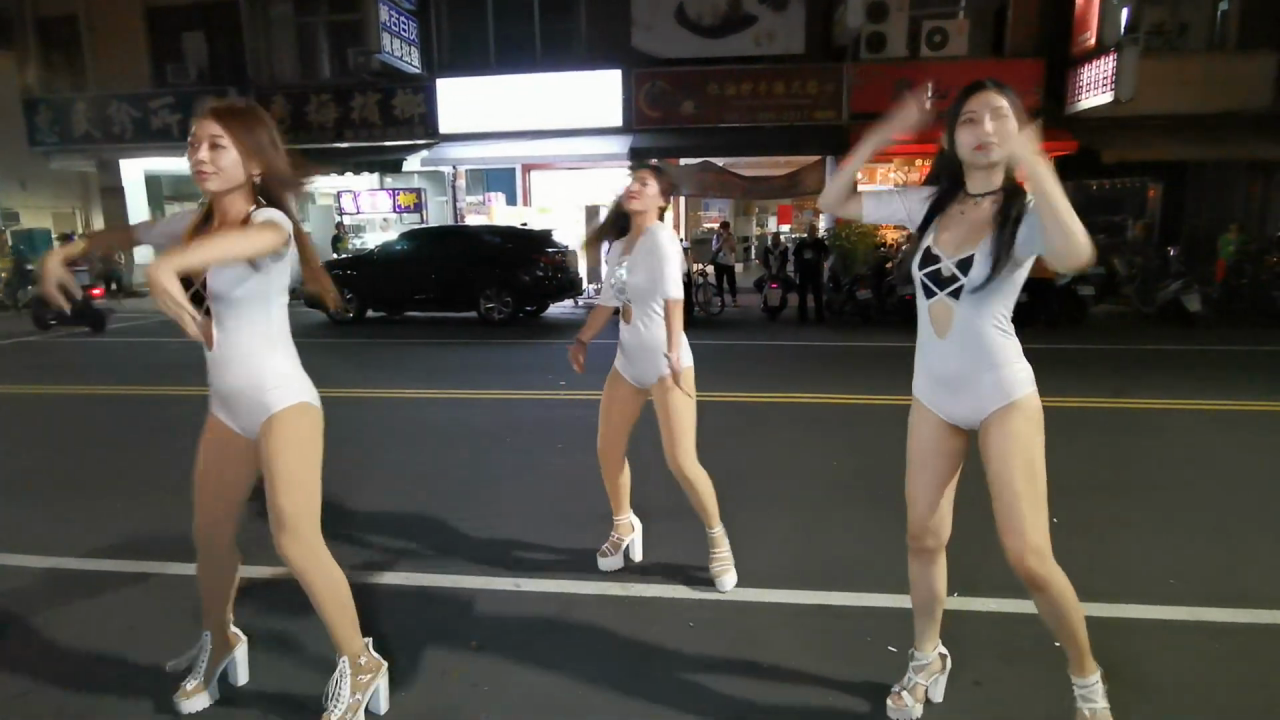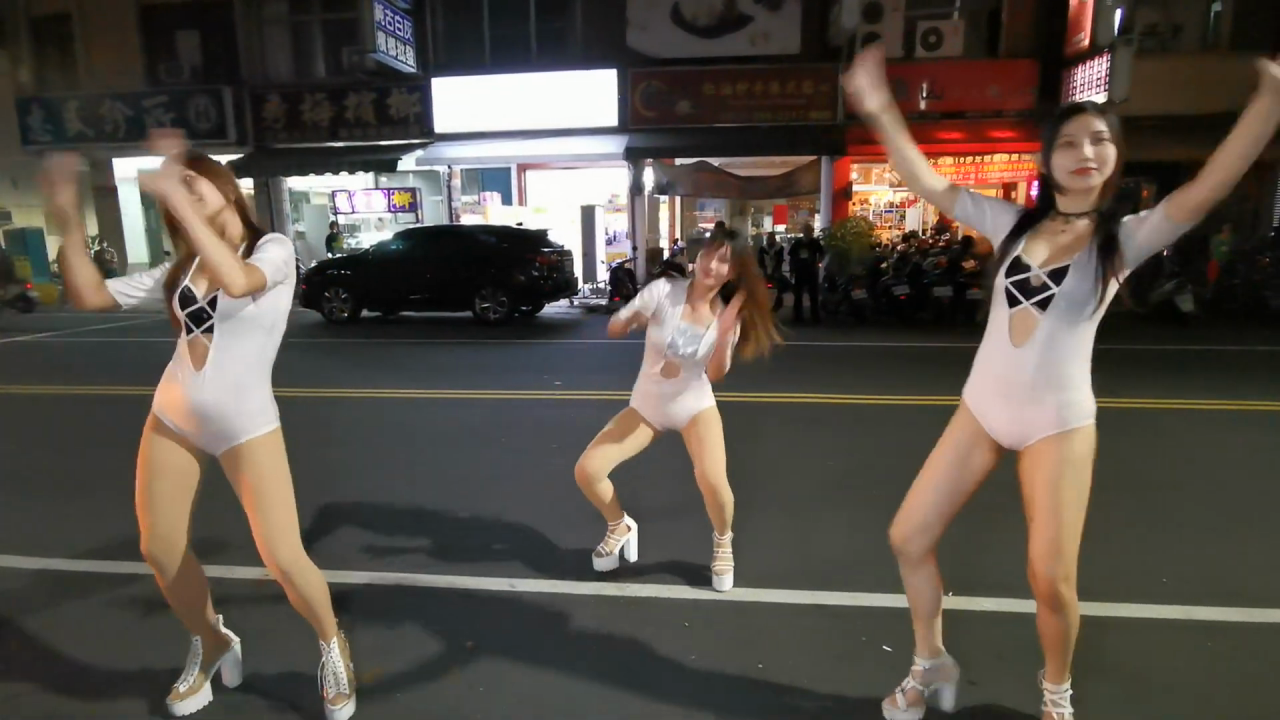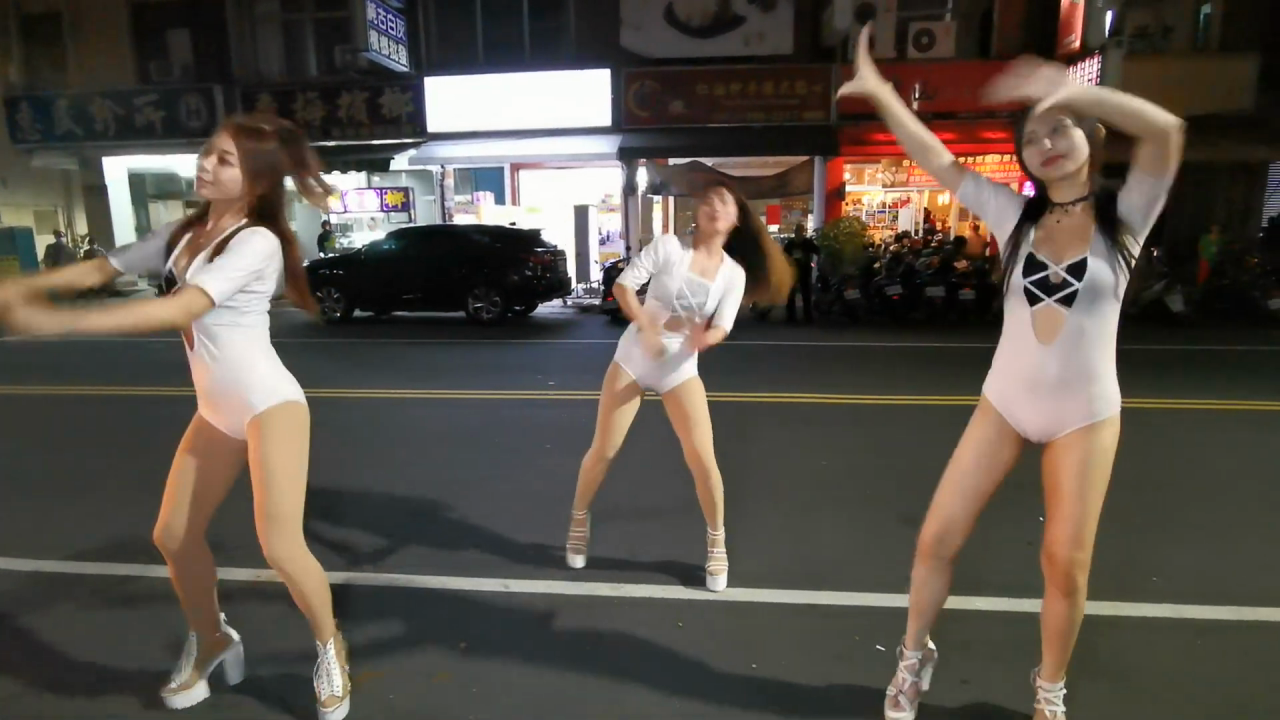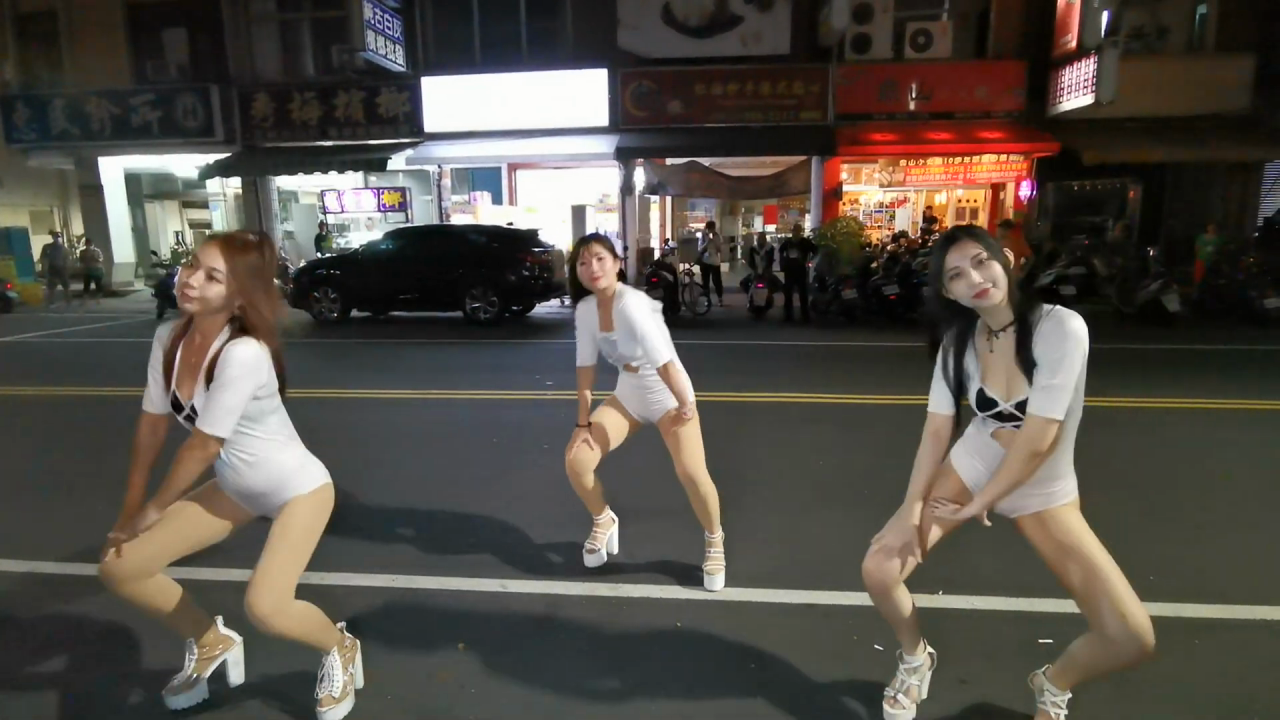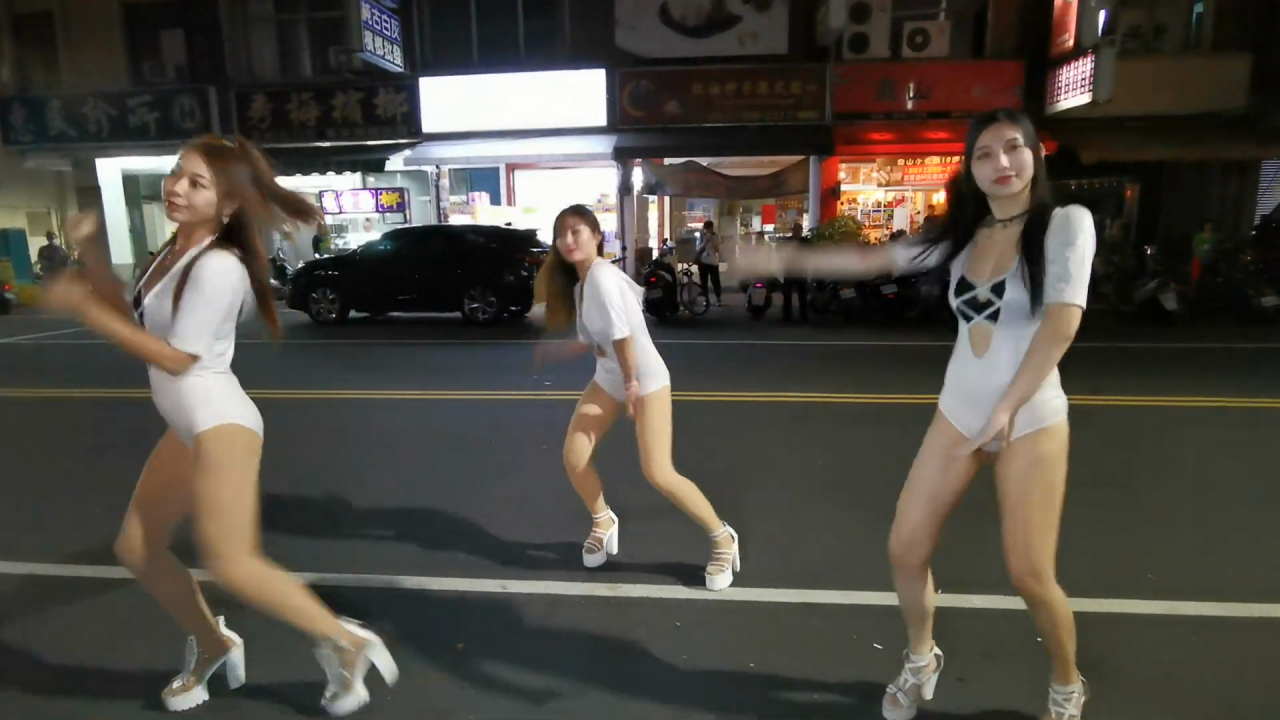
dt=0.5s
person 1, frame 1
left shoulder: (1031, 209)
right shoulder: (929, 204)
left elbow: (1074, 257)
right elbow: (836, 200)
left wrist: (1034, 163)
right wrist: (878, 137)
left hip: (1003, 399)
right hip: (933, 397)
left knee: (1028, 560)
right knee: (925, 538)
right ankle: (928, 661)
person 1, frame 2
left shoulder: (1127, 236)
right shoulder: (1014, 221)
left elbow: (1205, 190)
right elbow: (931, 188)
right wrist: (881, 111)
left hip: (1059, 423)
right hip: (983, 409)
left knee: (1051, 581)
right knee: (909, 537)
right ankle: (929, 664)
person 1, frame 3
left shoulder: (1126, 214)
right shoulder: (1016, 215)
left elbow: (1166, 133)
right elbow: (937, 160)
left wrist: (1063, 95)
right wrist: (877, 89)
left hip: (1085, 413)
right hip: (1006, 403)
left knee: (1064, 567)
right knee: (939, 539)
right ankle: (913, 656)
person 1, frame 4
left shoulder: (1061, 327)
right shoulder: (957, 342)
left elbow: (1039, 436)
right elbow: (937, 431)
left wrist: (981, 502)
right wrist: (910, 508)
left hip: (1046, 496)
right hip: (970, 470)
left knee: (1133, 637)
right knee: (878, 568)
right ankle: (914, 660)
person 1, frame 5
left shoulder: (1068, 224)
right shoulder: (956, 236)
left elbow: (1060, 326)
right elbow: (869, 258)
left wrist: (1005, 409)
right wrist: (783, 259)
left hip: (1030, 420)
right hip: (959, 411)
left knee: (1030, 575)
right knee: (905, 550)
right ankle: (921, 659)
person 2, frame 1
left shoulder: (269, 220)
right shoulder: (194, 223)
left elbow: (267, 240)
right elbow: (124, 236)
left wrist: (171, 264)
right wrist: (61, 256)
left hip: (285, 402)
right hip: (227, 408)
left knee: (297, 544)
right knee: (212, 537)
left ankle: (361, 666)
right ankle: (220, 645)
person 2, frame 2
left shoulder: (274, 248)
right shoulder: (181, 265)
left elbow: (238, 283)
right elbow: (93, 295)
left wrist: (177, 199)
right wrist: (69, 218)
left hip: (249, 428)
right hip: (173, 420)
left knee: (284, 559)
right knee: (161, 551)
left ankle: (332, 647)
right ankle: (211, 646)
person 2, frame 3
left shoulder: (257, 242)
right shoulder: (185, 232)
left elbow: (176, 310)
right elbow: (102, 267)
left wrist: (59, 320)
left hip: (272, 406)
right hip: (216, 415)
left knee: (280, 546)
right knee: (176, 539)
left ankle: (331, 648)
right ankle: (212, 640)
person 2, frame 4
left shoulder: (242, 355)
right shoulder: (169, 338)
left elbow: (204, 445)
right elbow: (152, 425)
left wrist: (151, 511)
right wrist: (131, 507)
left hip: (299, 490)
right hip: (237, 490)
left knee: (265, 606)
right knee: (119, 568)
left ankle: (339, 648)
right ankle: (211, 643)
person 2, frame 5
left shoulder: (217, 265)
right shoulder: (178, 251)
left elbow: (175, 358)
right elbow: (136, 318)
left wrist: (87, 308)
right wrist: (87, 276)
left hip: (221, 427)
right hip: (185, 428)
left knee: (235, 567)
right knee: (138, 550)
left ankle: (348, 643)
right ankle: (211, 644)
person 3, frame 1
left shoulder: (662, 238)
right shoulder: (617, 246)
left elbow: (673, 298)
left wrist: (672, 356)
right wrist: (581, 341)
left hip: (671, 365)
right hip: (627, 365)
left knee: (681, 462)
right knee: (608, 451)
left ankle: (718, 540)
right ankle: (624, 526)
person 3, frame 2
left shoulder: (728, 319)
right shoulder: (662, 291)
left elbow: (716, 374)
right elbow: (613, 328)
left wrist: (726, 333)
right wrist: (634, 319)
left hip: (695, 409)
right hip: (644, 407)
left knee: (713, 483)
right knee: (587, 471)
left ankle: (722, 545)
right ankle: (620, 527)
person 3, frame 3
left shoulder: (734, 273)
right shoulder: (666, 247)
left elbow: (719, 329)
right elbow: (623, 287)
left wrist: (702, 336)
right wrist: (647, 325)
left hip: (680, 371)
right hip: (632, 363)
left knee: (702, 459)
right knee: (603, 451)
left ankle: (716, 542)
right ankle: (579, 517)
person 3, frame 4
left shoulder: (631, 304)
right shoulder: (586, 310)
left elbow: (663, 358)
right elbow: (585, 367)
left wrist: (685, 403)
right wrist: (583, 421)
left hip: (670, 398)
right hip: (627, 398)
left knee: (692, 472)
right knee: (576, 461)
left ankle: (714, 543)
right ankle: (604, 523)
person 3, frame 5
left shoulder: (602, 274)
right shoulder: (576, 285)
left elbow: (621, 334)
left wrist: (631, 384)
right wrist: (558, 349)
left hip: (647, 381)
right hip: (607, 379)
left knee: (657, 473)
right knee: (574, 459)
left ankle: (722, 537)
right ankle: (603, 522)
